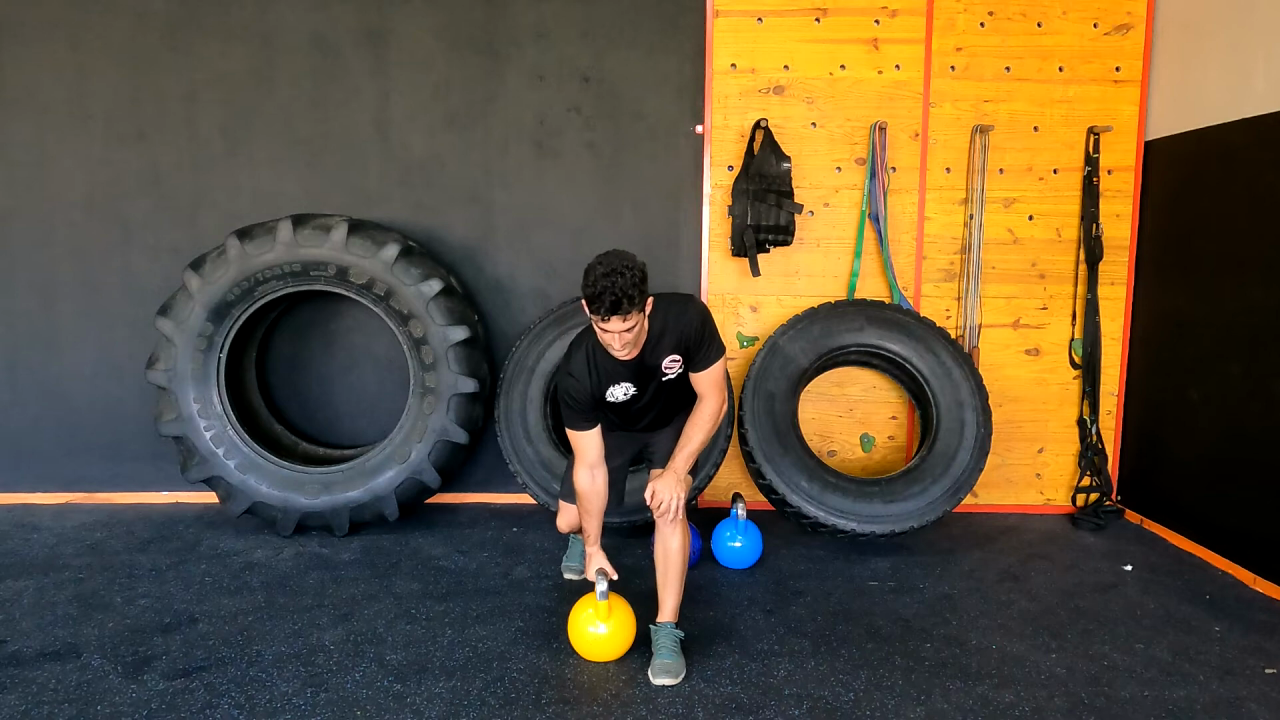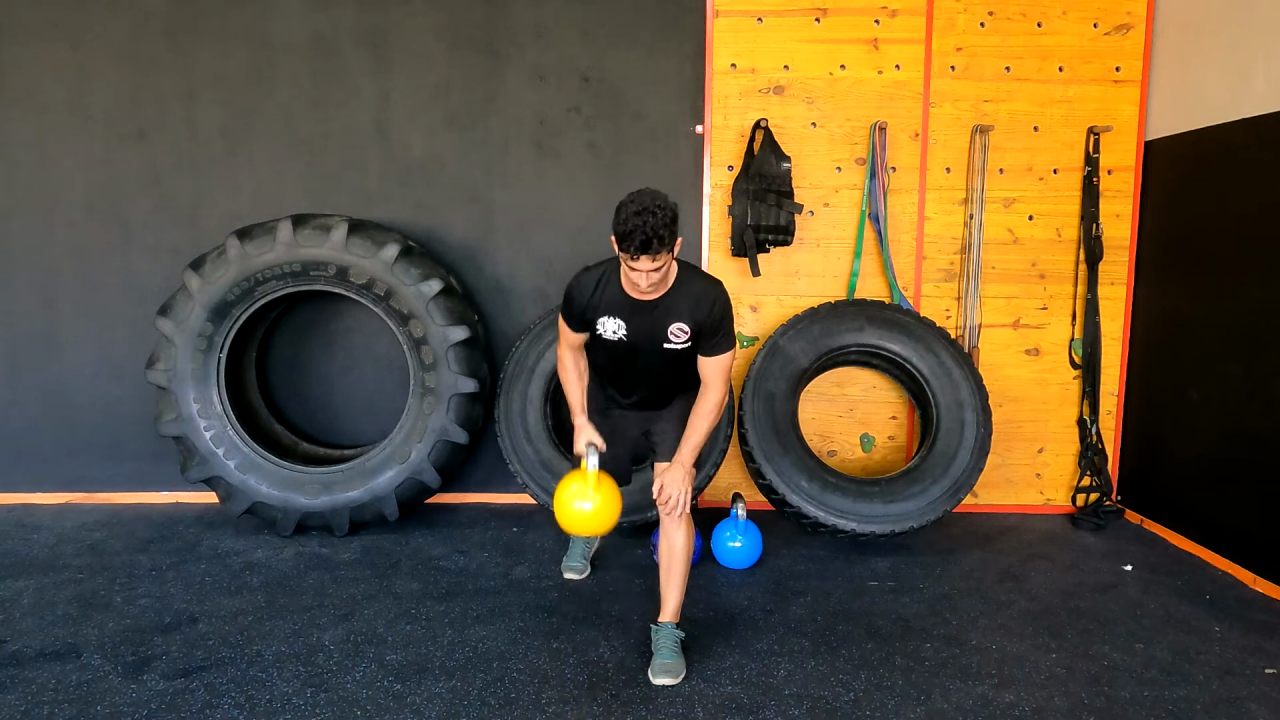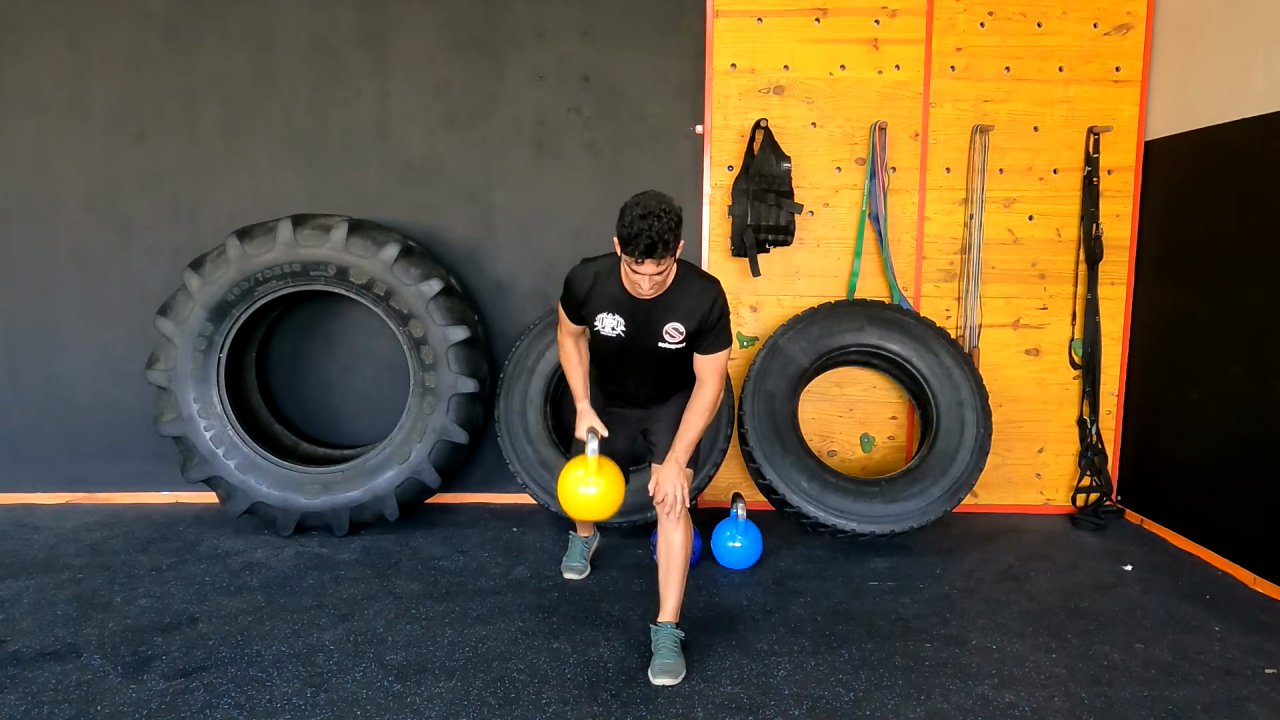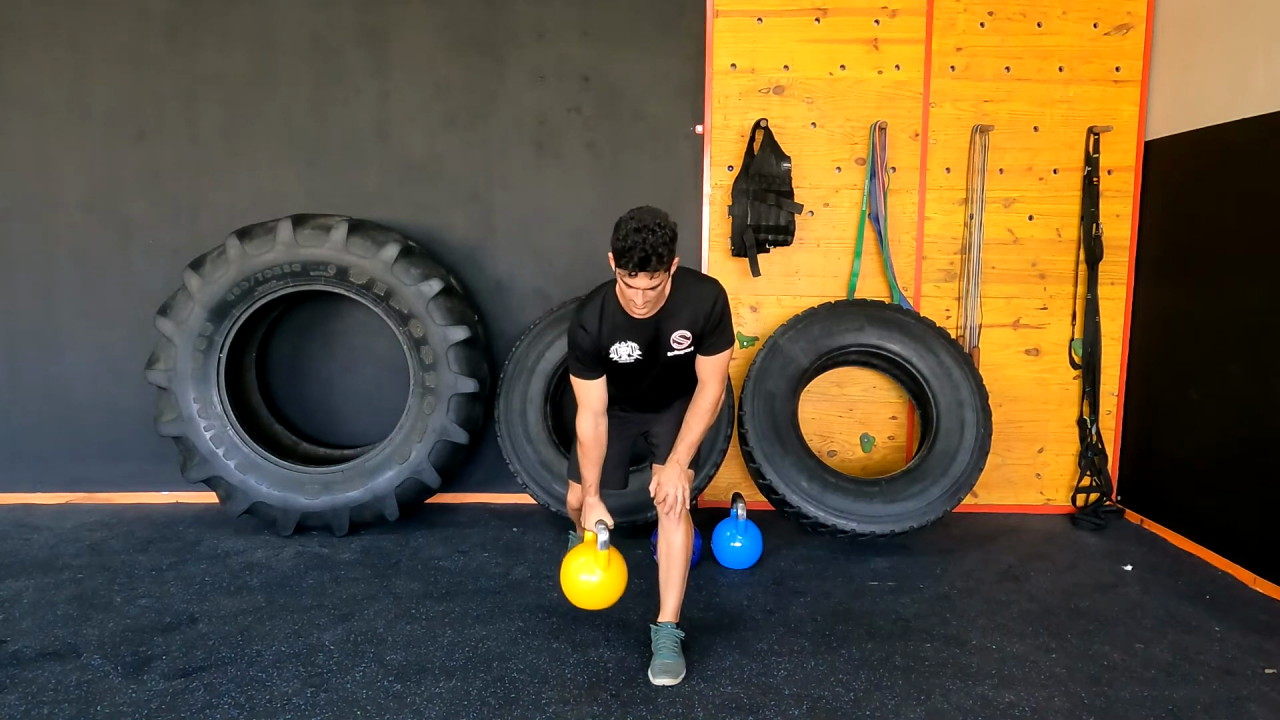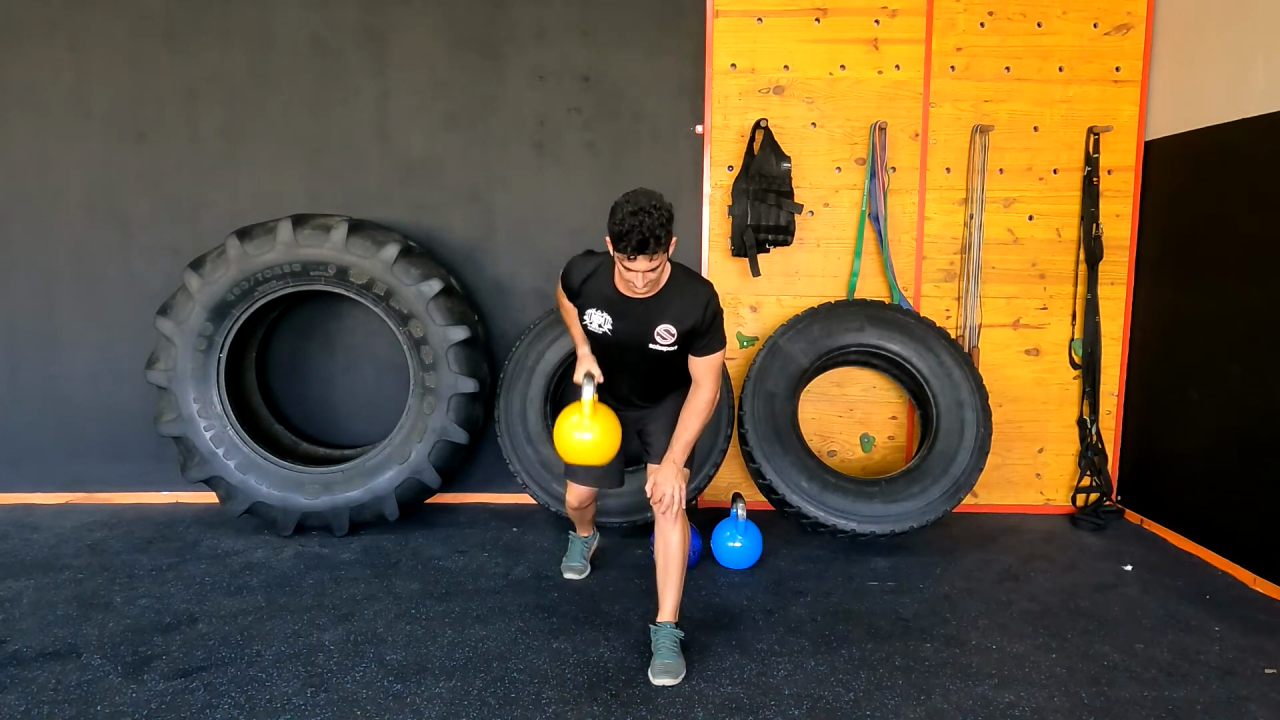
dt=0.7s
person 1, frame 1
left shoulder: (688, 318)
right shoulder: (577, 370)
left elbow: (713, 397)
right elbow: (590, 465)
left wrist: (676, 471)
right wrist: (594, 548)
left hip: (675, 420)
right hip: (612, 427)
left knee: (668, 507)
right knee: (569, 521)
left ankle: (665, 631)
right ankle: (582, 538)
person 1, frame 2
left shoulder: (706, 297)
right shoulder: (587, 288)
left elbow: (715, 386)
right elbow: (569, 346)
left wrist: (682, 462)
right wrist: (580, 423)
left hip: (675, 406)
right hip: (609, 405)
left knee: (674, 503)
left ankle: (667, 630)
right ankle: (584, 536)
person 1, frame 3
left shoulder: (705, 297)
right shoulder: (586, 281)
left elbow: (709, 384)
right elbow: (570, 334)
left wrist: (675, 460)
right wrist: (581, 405)
left hip: (674, 403)
right hip: (608, 401)
left knee: (672, 501)
left ankle: (667, 630)
right ankle: (584, 536)
person 1, frame 4
left shoulder: (706, 299)
right shoulder: (589, 321)
left elbow: (711, 384)
right elbow: (592, 415)
left wrist: (677, 462)
right wrist: (592, 497)
left hip: (676, 404)
right hip: (614, 405)
left knee: (672, 500)
right knee: (578, 500)
left ankle: (666, 631)
right ankle: (582, 534)
person 1, frame 5
left shoulder: (697, 299)
right shoulder: (583, 273)
left elbow: (705, 386)
left wrist: (673, 461)
right wrist: (583, 351)
left hip: (668, 404)
right hip: (604, 398)
left knee: (668, 501)
right knee: (577, 495)
left ankle: (666, 632)
right ankle: (584, 536)
